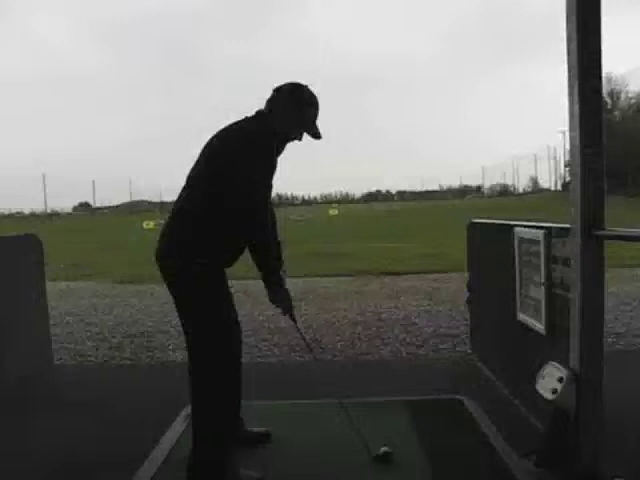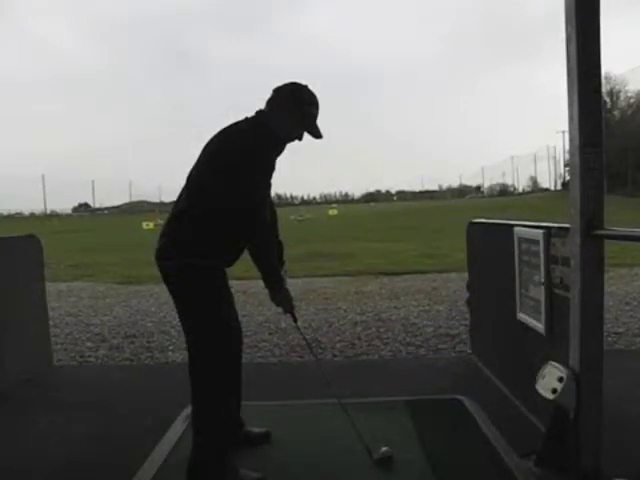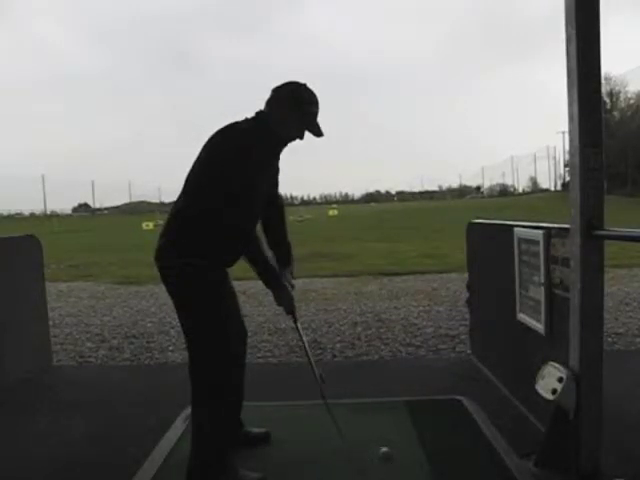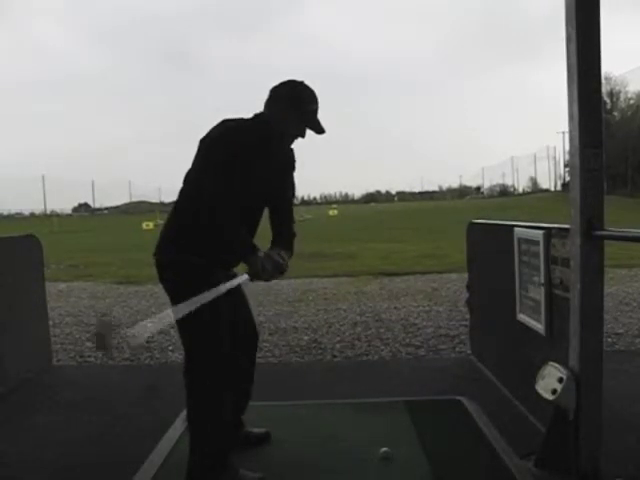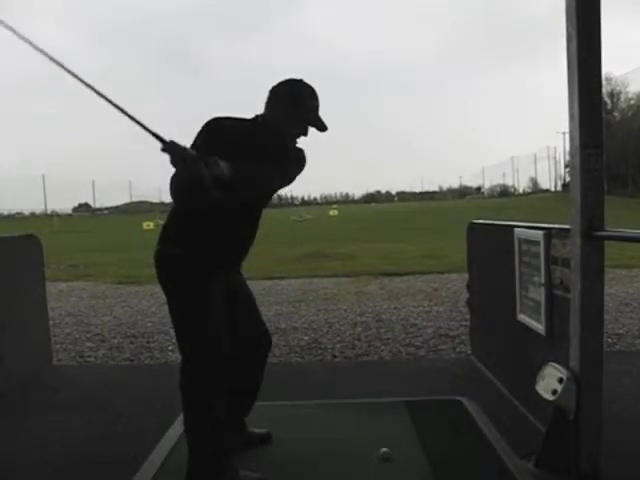
dt=1s
person 1, frame 1
left shoulder: (250, 142)
right shoulder: (248, 145)
left elbow: (257, 216)
right elbow: (255, 220)
left wrist: (276, 274)
right wrist: (275, 282)
left hip: (196, 257)
right hip: (191, 260)
left knee: (225, 344)
right knee: (213, 355)
left ankle: (228, 428)
person 1, frame 2
left shoulder: (252, 143)
right shoulder: (247, 146)
left elbow: (260, 212)
right elbow: (252, 222)
left wrist: (278, 266)
right wrist: (275, 282)
left hip: (198, 257)
right hip: (190, 260)
left knee: (226, 344)
right knee: (213, 355)
left ankle: (228, 428)
person 1, frame 3
left shoulder: (263, 147)
right shoulder: (238, 144)
left elbow: (270, 207)
right elbow: (239, 225)
left wrist: (285, 264)
right wrist: (275, 282)
left hip: (206, 258)
right hip: (188, 260)
left knee: (232, 342)
right knee: (214, 355)
left ankle: (228, 428)
person 1, frame 4
left shoulder: (280, 155)
right shoulder: (227, 138)
left elbow: (283, 208)
right elbow: (211, 207)
left wrist: (281, 249)
right wrist: (249, 254)
left hip: (218, 260)
right hip: (186, 259)
left knee: (242, 341)
right knee: (210, 356)
left ankle: (228, 428)
person 1, frame 5
left shoulder: (291, 157)
right shoulder: (221, 131)
left elbow: (261, 182)
right elbow: (181, 193)
left wrist: (223, 172)
right wrist: (191, 171)
left hip: (223, 263)
right hip: (184, 258)
left knee: (253, 343)
right knee: (206, 358)
left ankle: (229, 428)
